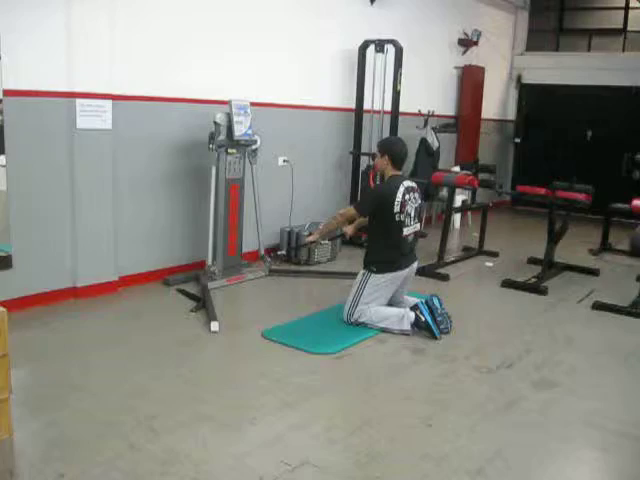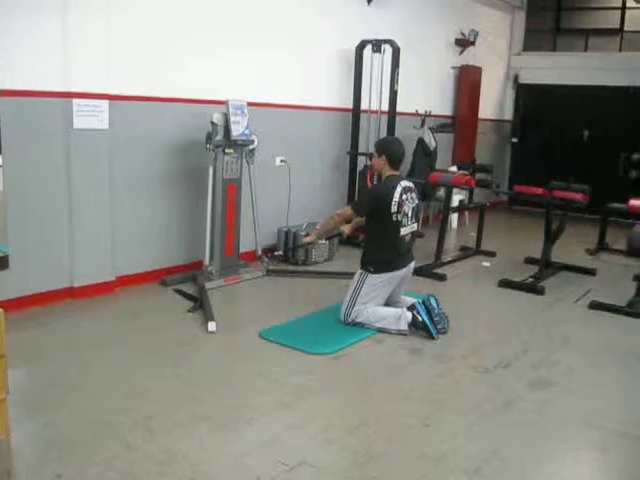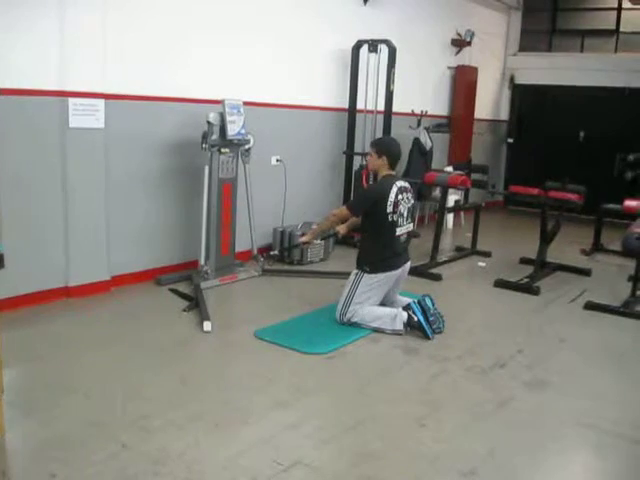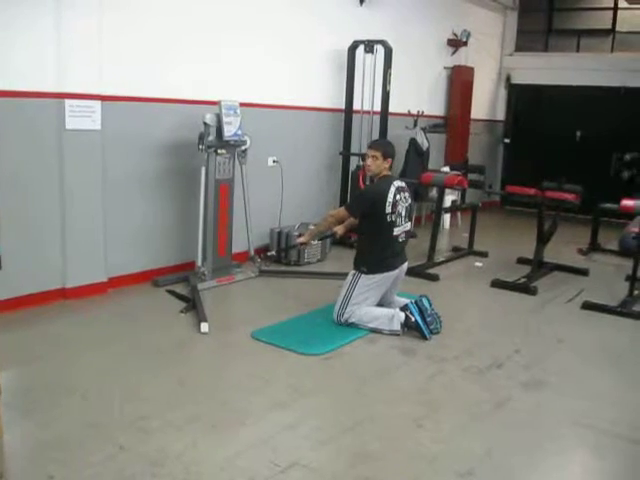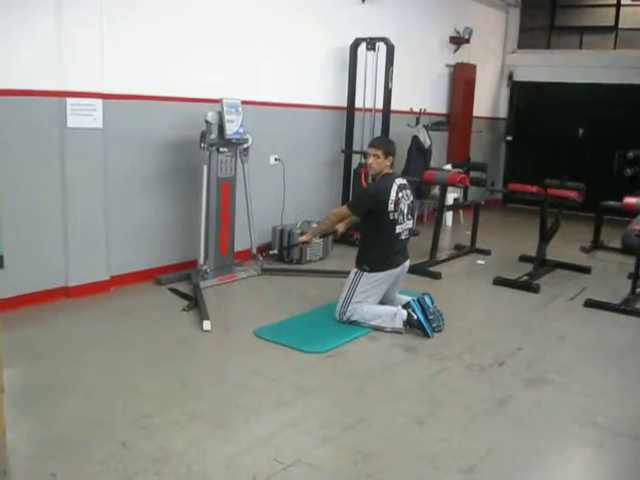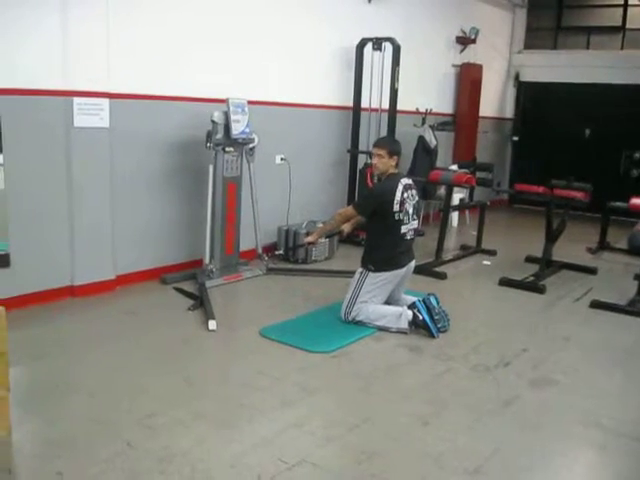
dt=0.3s
person 1, frame 1
left shoulder: (382, 191)
right shoulder: (413, 188)
left elbow: (344, 215)
left wrist: (318, 235)
right wrist: (355, 226)
left hip: (384, 268)
right hip: (408, 263)
left knee: (354, 314)
right knee: (393, 301)
left ankle: (413, 319)
right ankle: (424, 308)
person 1, frame 2
left shoulder: (379, 191)
right shoulder: (410, 188)
left elbow: (341, 216)
left wrist: (315, 235)
right wrist: (352, 226)
left hip: (381, 268)
right hip: (405, 263)
left knee: (350, 314)
right knee: (391, 301)
left ankle: (410, 319)
right ankle: (421, 308)
person 1, frame 3
left shoulder: (375, 191)
right shoulder: (405, 187)
left elbow: (337, 216)
left wrist: (311, 235)
right wrist: (348, 226)
left hip: (377, 268)
right hip: (401, 262)
left knee: (346, 314)
right knee: (386, 300)
left ankle: (406, 319)
right ankle: (417, 307)
person 1, frame 4
left shoulder: (373, 191)
right shoulder: (402, 187)
left elbow: (335, 216)
left wrist: (309, 235)
right wrist: (346, 226)
left hip: (375, 268)
right hip: (398, 263)
left knee: (344, 314)
right knee: (383, 301)
left ankle: (403, 319)
right ankle: (414, 309)
person 1, frame 5
left shoulder: (375, 190)
right shoulder: (403, 184)
left elbow: (338, 215)
left wrist: (310, 234)
right wrist: (346, 224)
left hip: (377, 266)
right hip: (400, 261)
left knee: (345, 312)
right knee: (386, 299)
left ankle: (405, 318)
right ankle: (416, 306)
person 1, frame 6
left shoulder: (381, 190)
right shoulder: (408, 184)
left elbow: (344, 215)
left wrist: (316, 235)
right wrist: (352, 224)
left hip: (382, 267)
right hip: (406, 261)
left knee: (351, 312)
right knee: (390, 299)
left ankle: (411, 317)
right ankle: (422, 306)
